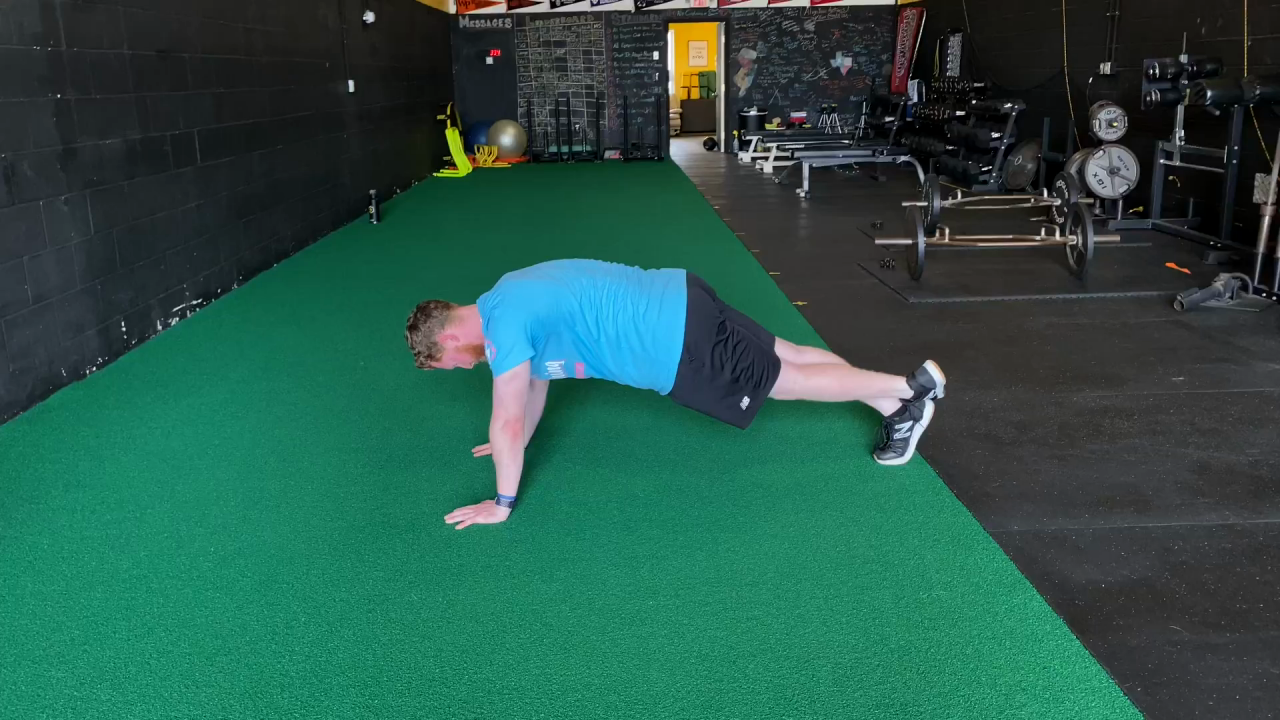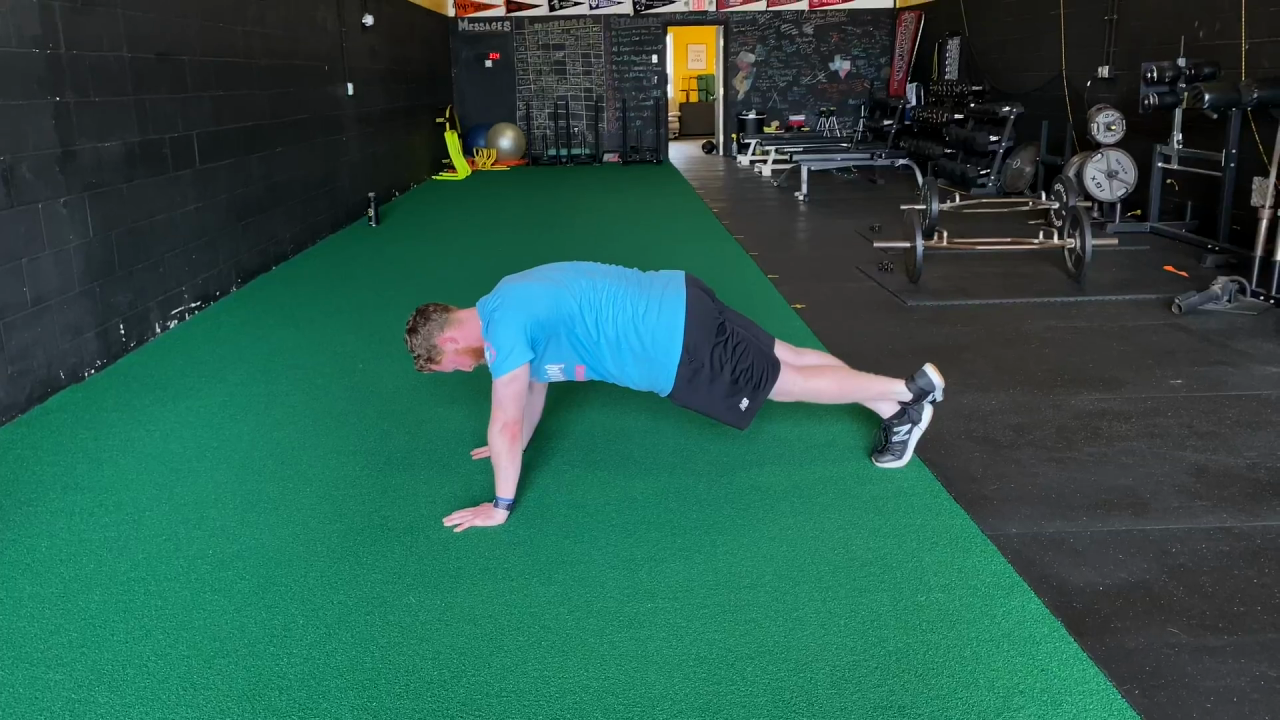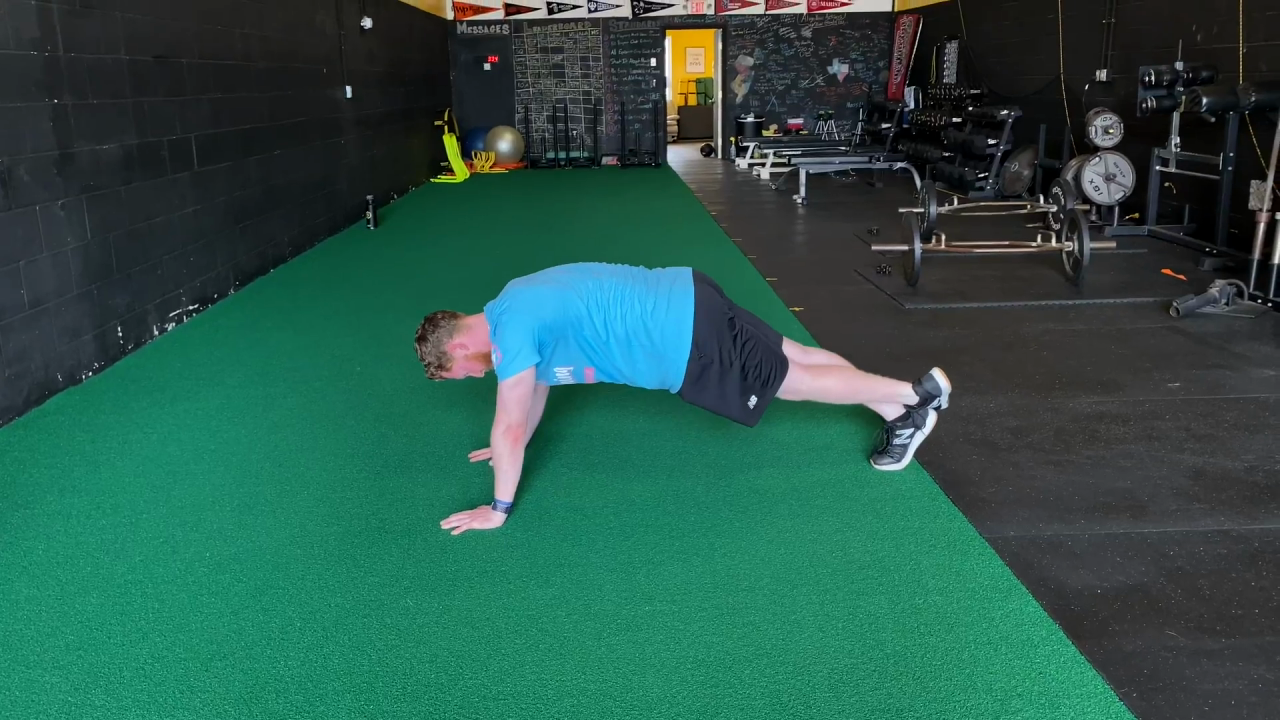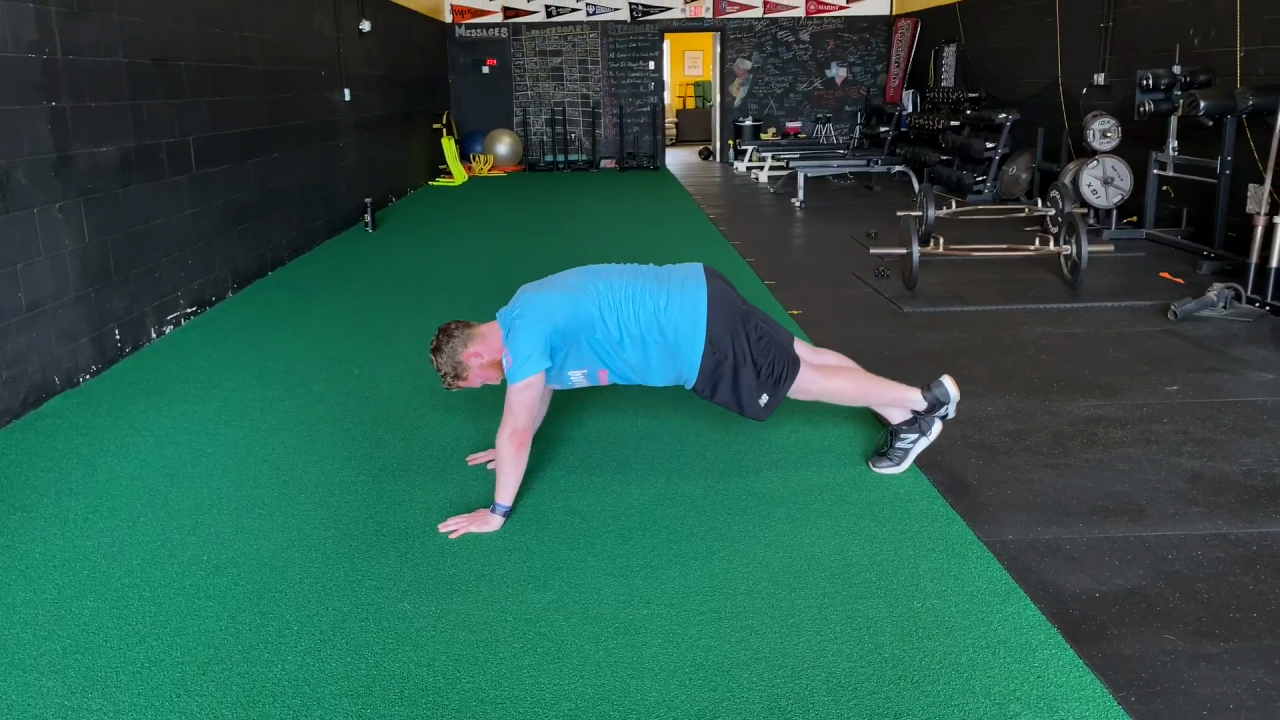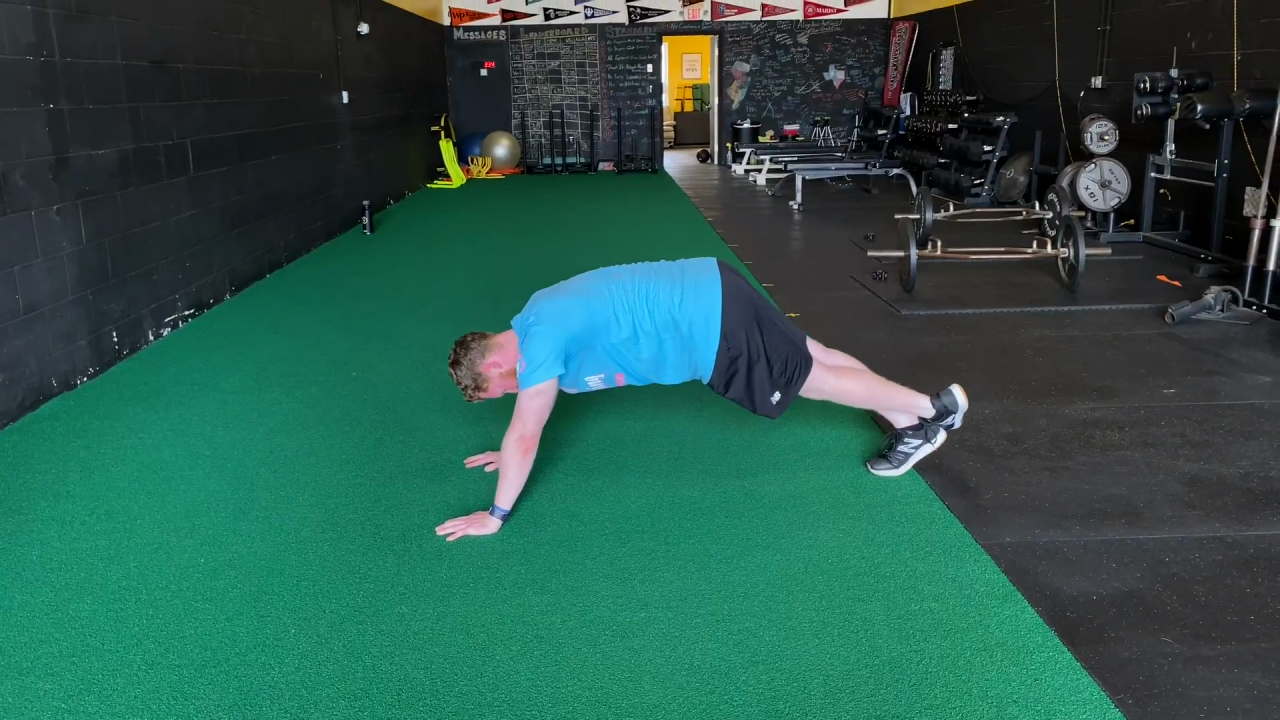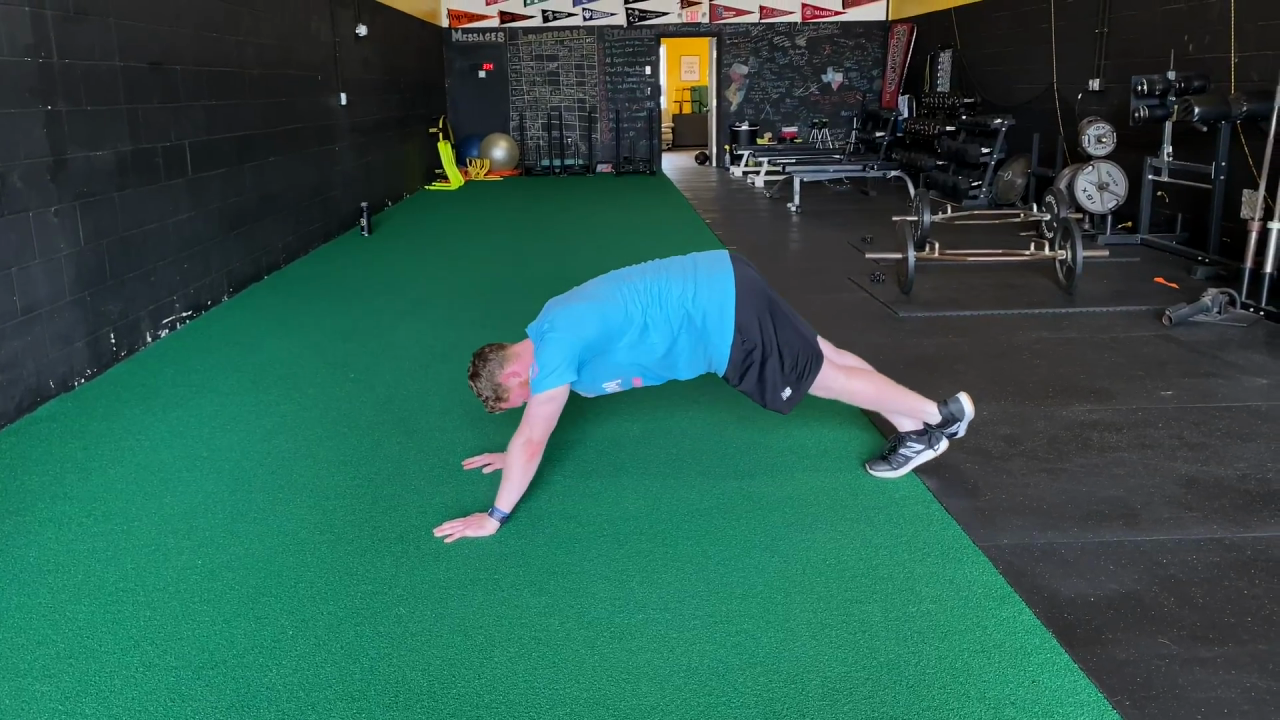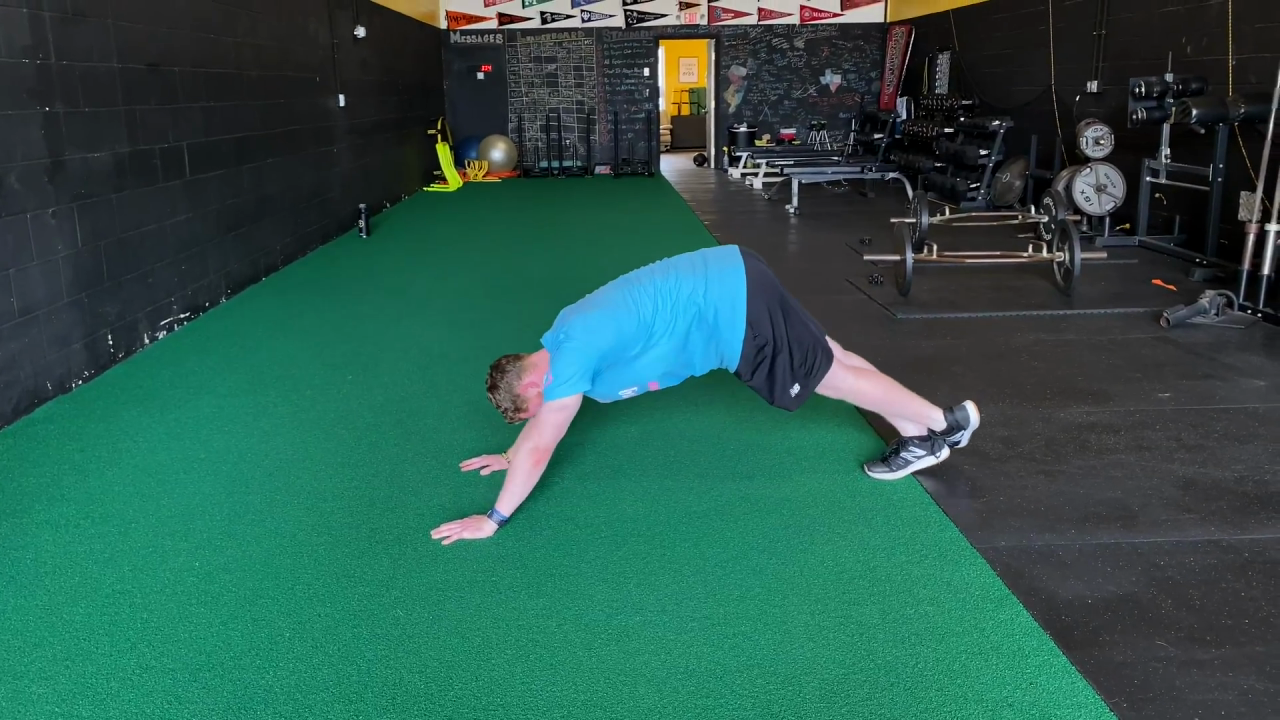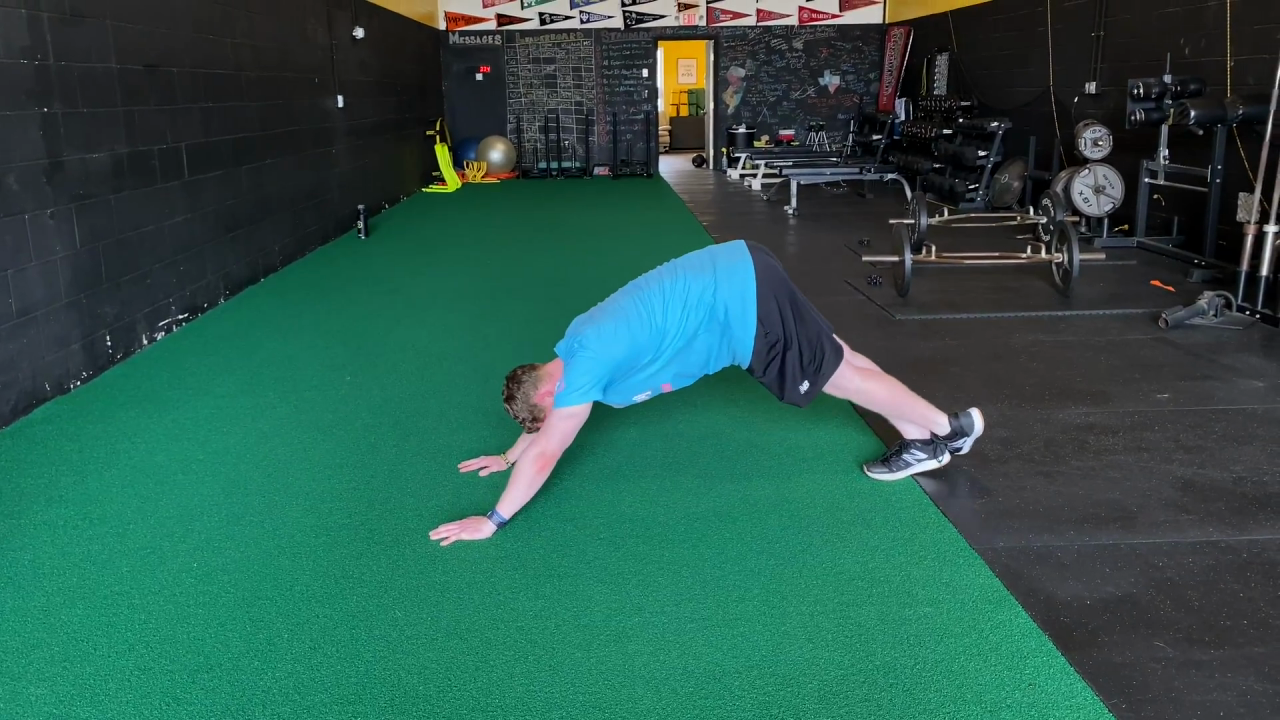
dt=0.3s
person 1, frame 1
left shoulder: (501, 323)
right shoulder: (512, 302)
left elbow: (506, 420)
right elbow: (536, 376)
left wrist: (502, 502)
right wrist: (516, 444)
left hip: (677, 345)
right hip: (677, 306)
left knee: (786, 382)
right knee: (783, 357)
left ankle: (911, 388)
right ankle: (896, 409)
person 1, frame 2
left shoulder: (502, 326)
right shoulder: (509, 304)
left elbow: (505, 422)
right elbow: (535, 381)
left wrist: (501, 504)
right wrist: (514, 447)
left hip: (677, 348)
right hip: (676, 308)
left knee: (788, 383)
right knee: (784, 358)
left ankle: (909, 391)
right ankle: (896, 412)
person 1, frame 3
left shoulder: (509, 330)
right shoulder: (518, 308)
left elbow: (509, 426)
right elbow: (537, 381)
left wrist: (499, 509)
right wrist: (510, 446)
left hip: (685, 341)
right hip: (683, 306)
left knee: (793, 381)
right knee: (791, 357)
left ankle: (916, 394)
right ankle: (900, 414)
person 1, frame 4
left shoulder: (523, 335)
right shoulder: (528, 314)
left elbow: (515, 428)
right elbow: (542, 387)
left wrist: (497, 512)
right wrist: (510, 449)
left hip: (697, 336)
right hip: (694, 301)
left knee: (802, 379)
right knee: (801, 357)
left ankle: (924, 401)
right ankle: (906, 418)
person 1, frame 5
left shoulder: (539, 341)
right shoulder: (538, 321)
left elbow: (525, 434)
right elbow: (536, 412)
left wrist: (496, 514)
right wrist: (511, 452)
left hip: (711, 326)
right hip: (709, 295)
left knee: (815, 379)
right knee: (812, 356)
left ankle: (933, 408)
right ankle: (910, 422)
person 1, frame 6
left shoulder: (555, 348)
right shoulder: (554, 329)
left elbow: (533, 440)
right elbow: (540, 422)
left wrist: (494, 516)
right wrist: (511, 454)
left hip: (722, 317)
right hip: (719, 287)
left knee: (823, 377)
right knee: (821, 356)
left ankle: (938, 416)
right ankle: (915, 430)
person 1, frame 7
left shoulder: (569, 357)
right shoulder: (566, 338)
left elbow: (540, 445)
right elbow: (542, 413)
left wrist: (493, 518)
right wrist: (509, 455)
left hip: (734, 308)
right hip: (730, 282)
left knee: (828, 376)
right knee: (827, 357)
left ankle: (944, 422)
right ankle: (919, 434)
person 1, frame 8
left shoulder: (586, 365)
right shoulder: (576, 349)
left elbow: (546, 451)
right elbow: (546, 413)
left wrist: (493, 520)
right wrist: (508, 457)
left hip: (743, 304)
right hip: (739, 276)
left knee: (835, 375)
right knee: (833, 357)
left ankle: (947, 428)
right ankle: (921, 436)
